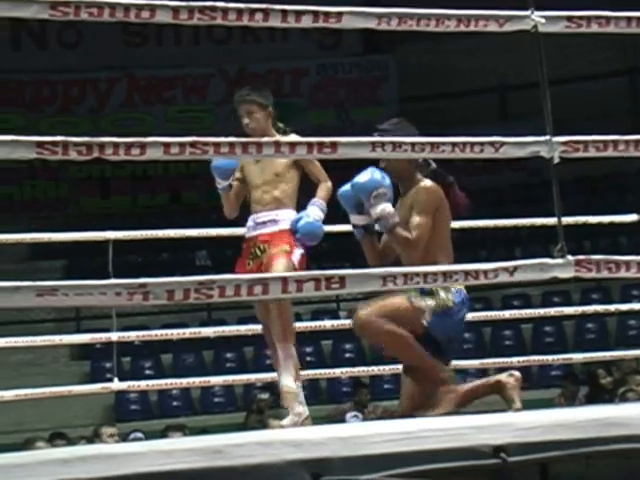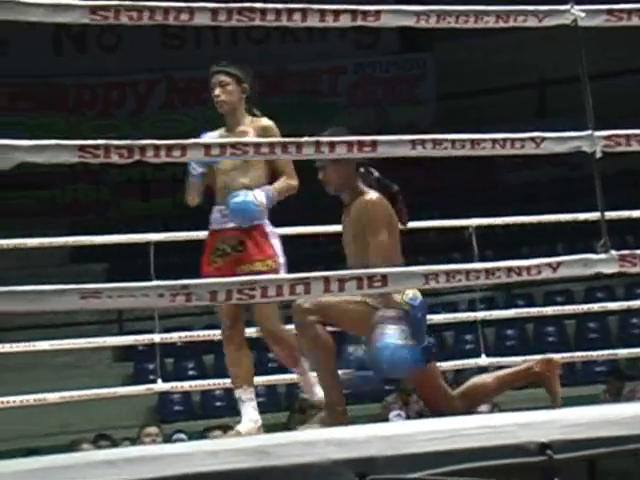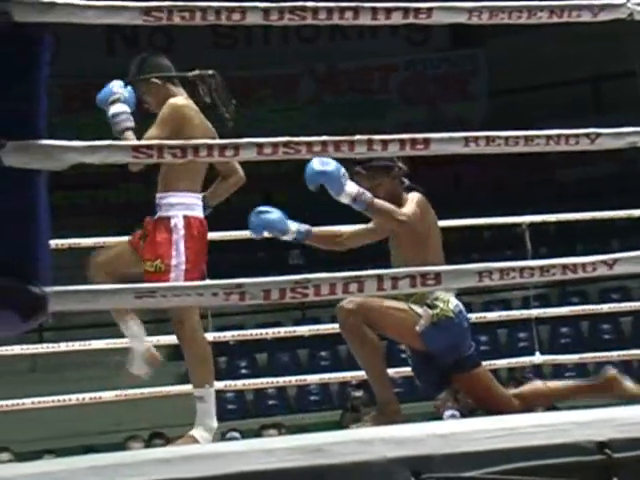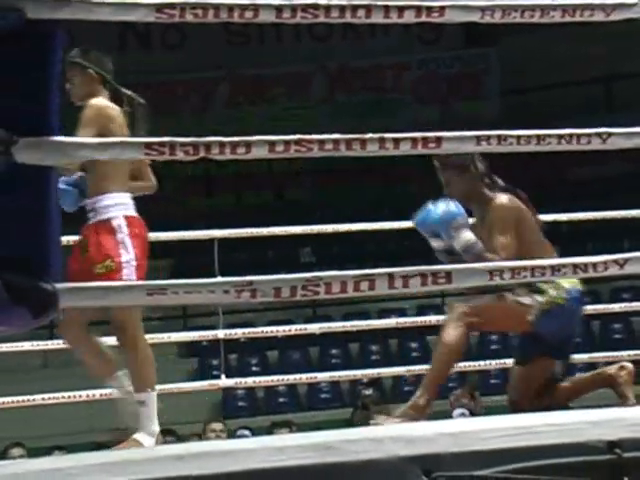
dt=1s
person 1, frame 1
right shoulder: (244, 159)
left elbow: (325, 183)
right elbow: (230, 211)
left wrist: (316, 210)
right wrist: (224, 182)
left hip: (285, 232)
right hip: (253, 240)
left knee: (278, 305)
right knee: (270, 327)
left ankle: (289, 378)
right ankle: (296, 410)
person 1, frame 2
left shoulder: (263, 128)
right shoulder: (212, 138)
left elbow: (291, 180)
right elbow: (192, 199)
left wrist: (263, 196)
right wrist: (198, 168)
left hip: (255, 232)
right hip: (219, 236)
left knee: (269, 324)
right knee: (230, 328)
left ankle: (314, 389)
right ankle: (250, 418)
person 1, frame 3
left shoulder: (176, 107)
right shoulder: (201, 122)
left elbow: (136, 160)
right elbow: (236, 176)
left wrist: (118, 113)
left hip: (177, 226)
right hip: (170, 225)
left knee: (186, 324)
right knee: (99, 265)
left ankle: (205, 426)
right ankle: (141, 347)
person 1, frame 4
left shoulder: (97, 109)
right shoulder: (116, 119)
left elbow: (70, 164)
right elbow: (149, 183)
right wrist: (92, 185)
left hip: (117, 229)
right hip: (99, 231)
left knee: (128, 329)
right knee: (70, 325)
left ankle: (148, 430)
right ankle: (132, 394)
person 2, frame 1
left shoulder: (426, 190)
right shoulder: (409, 197)
left elbow: (414, 246)
right elbow: (379, 263)
left wrist: (382, 211)
right wrist: (362, 224)
left hip: (441, 298)
right hip: (428, 303)
left knee: (366, 320)
right knee: (412, 410)
left ankle: (442, 381)
right ankle: (495, 383)
person 2, frame 2
left shoulder: (371, 204)
right shoulder: (351, 211)
left elbow: (383, 269)
right elbow: (358, 273)
left wrist: (389, 320)
left hip: (396, 308)
right hip: (386, 311)
left knee: (306, 311)
right knee: (452, 406)
left ankle: (335, 410)
right ankle: (535, 370)
person 2, frame 3
left shoulder: (414, 203)
right shoulder: (389, 222)
left elbow: (402, 220)
right elbow: (341, 239)
left wrist: (348, 193)
right wrist: (292, 230)
left hip: (436, 317)
right hip: (433, 322)
left knee: (351, 310)
right knee: (508, 405)
left ankle: (387, 410)
right ankle: (600, 383)
person 2, frame 4
left shoulder: (502, 207)
right shoulder: (479, 220)
left wrist: (463, 239)
right wrist: (444, 246)
left hip: (554, 297)
right hip: (546, 304)
left knee: (461, 315)
right knee: (523, 402)
left ankle: (417, 407)
right ankle: (610, 377)
